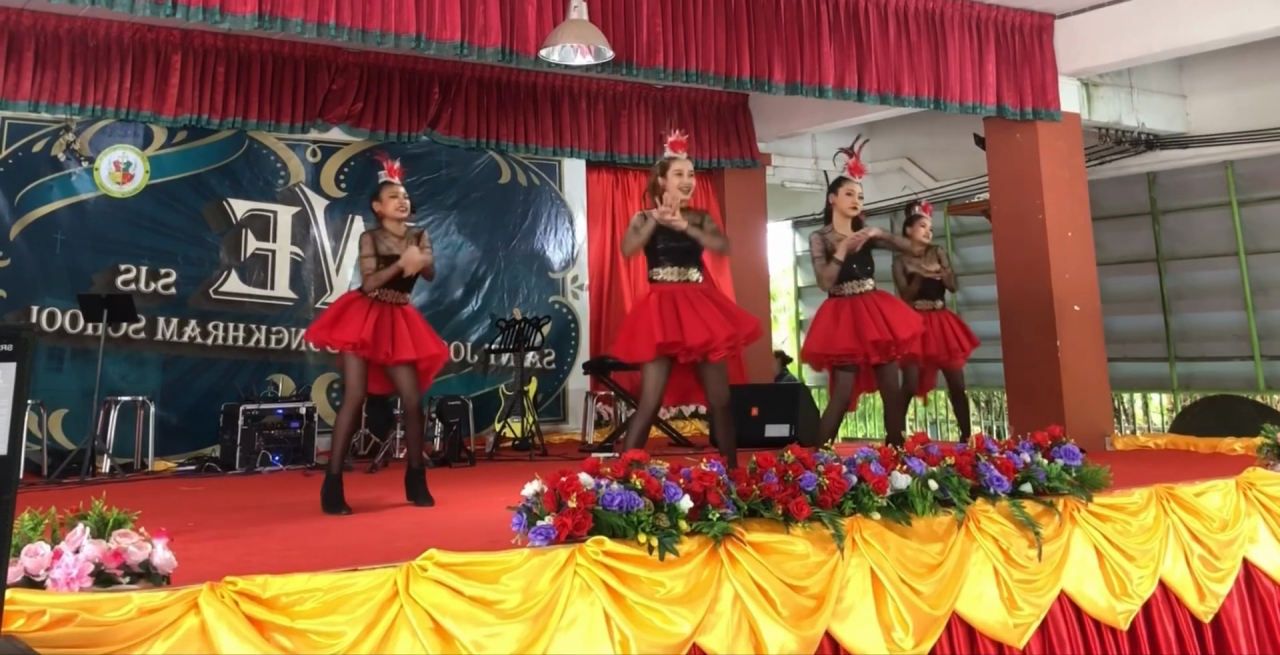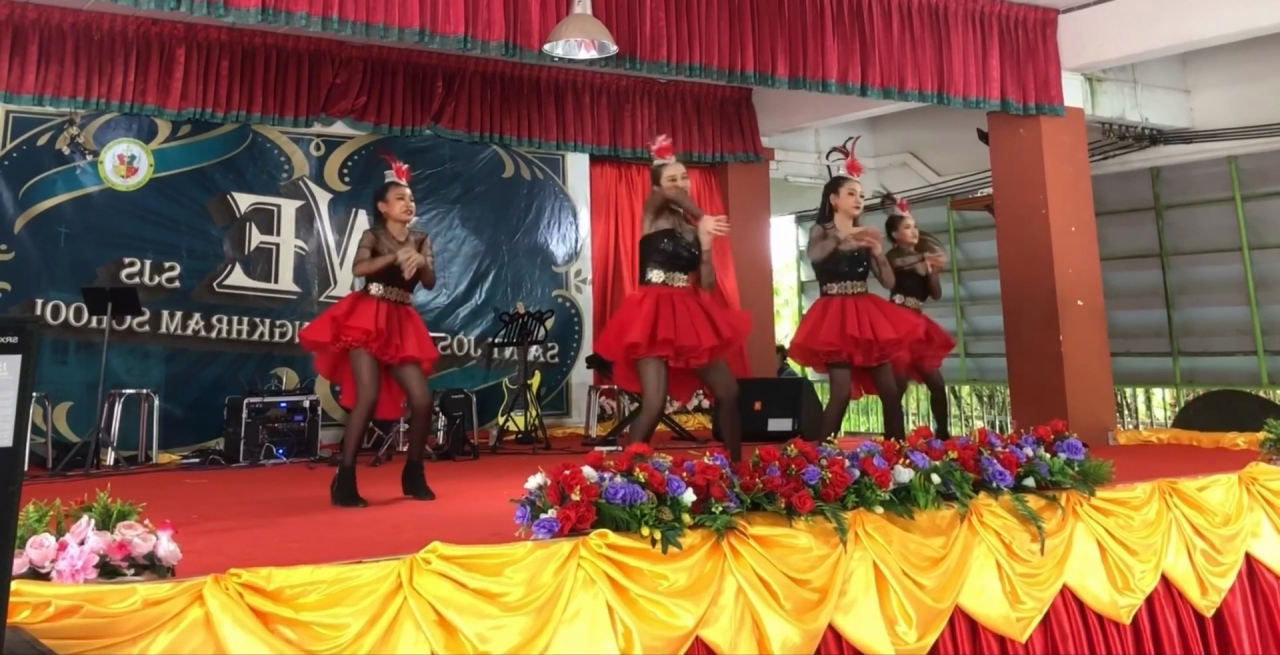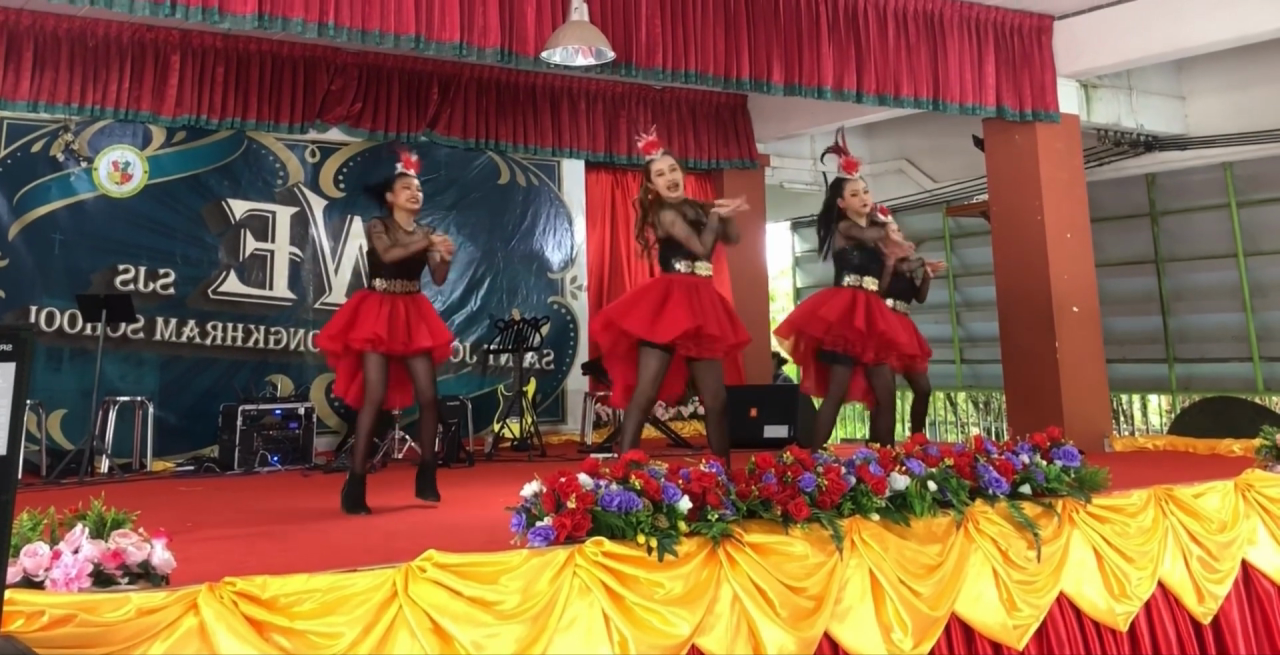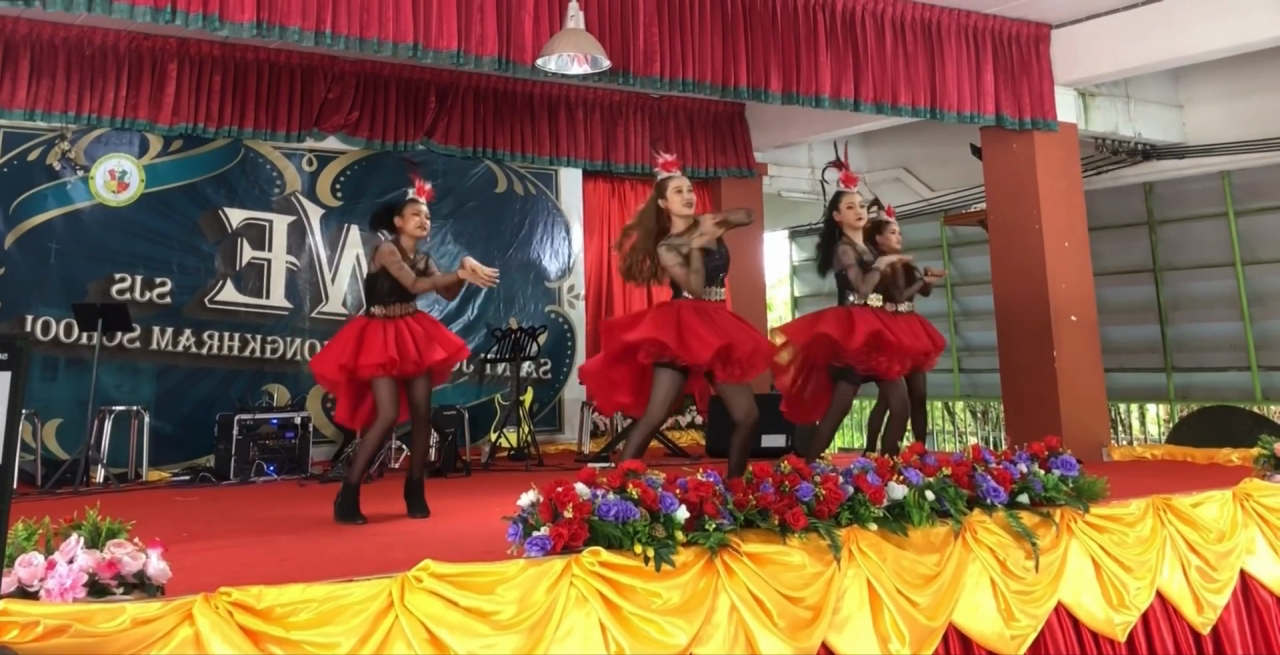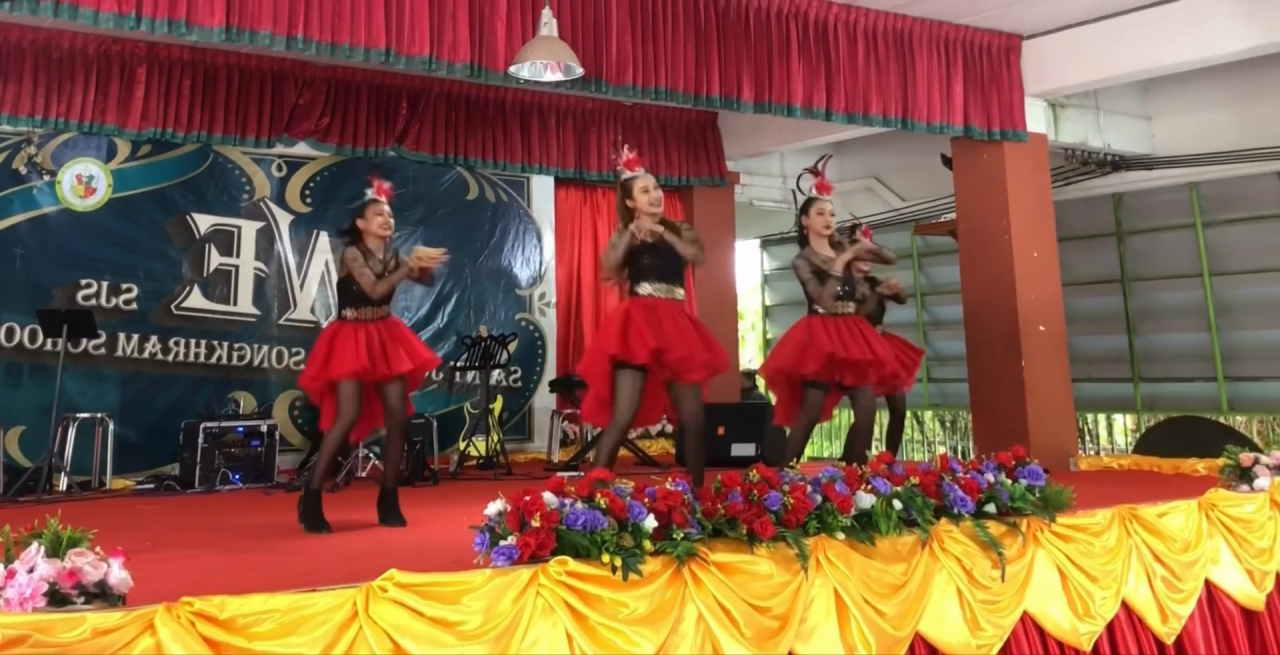
dt=1s
person 1, frame 1
left shoulder: (419, 236)
right shoulder: (369, 239)
left elbow: (429, 274)
right elbow: (369, 283)
left wrist: (419, 257)
right wrist: (400, 263)
left hip: (399, 323)
right hip: (364, 318)
left knee: (412, 402)
right knee: (354, 397)
left ankle: (416, 480)
right ankle: (332, 483)
person 1, frame 2
left shoulder: (421, 240)
right shoulder: (372, 237)
left elbow: (430, 282)
right elbow: (359, 268)
left wrist: (419, 263)
right wrist: (396, 257)
left hip: (401, 324)
right hip: (366, 319)
left knee: (422, 402)
right knee: (368, 399)
left ankle: (413, 474)
right ankle: (345, 479)
person 1, frame 3
left shoulder: (427, 232)
right shoulder: (377, 226)
left elbow: (440, 279)
right elbow: (387, 255)
left wrist: (444, 256)
right wrist: (427, 243)
left hip: (413, 316)
right hip: (377, 313)
left knee: (427, 397)
right knee: (375, 397)
left ankle: (426, 474)
right ankle: (356, 482)
person 1, frame 4
left shoulder: (423, 258)
right shoulder: (386, 250)
left elbow: (448, 294)
right elbow: (414, 285)
left wrist: (465, 272)
right wrist: (461, 273)
left hip: (413, 336)
right hip: (381, 335)
left knee: (421, 414)
right knee: (387, 416)
left ankle: (414, 489)
right ankle: (349, 493)
person 1, frame 5
left shoulder: (394, 256)
right shoulder: (352, 253)
left elbow: (426, 278)
right elbow: (375, 289)
left wrist: (421, 262)
right wrist: (410, 265)
left hip: (385, 338)
right hip: (352, 339)
left knee: (398, 419)
right knee: (348, 418)
left ankle: (388, 500)
right ankle: (311, 496)
person 2, frame 1
left shoulder: (700, 218)
right shoulder: (645, 218)
left elbow: (722, 246)
right elbow: (627, 250)
left wrist: (683, 224)
right wrist: (657, 217)
left hip: (701, 309)
right hip: (661, 311)
left knee: (720, 401)
right knee: (650, 402)
left ankle: (732, 473)
person 2, frame 2
left shoulder: (696, 228)
right shoulder: (655, 212)
left elbow: (707, 283)
right elbow: (667, 196)
left wrist: (705, 243)
right wrist: (701, 220)
left hip: (688, 314)
right hip: (652, 315)
left knee: (729, 395)
right knee: (654, 405)
person 2, frame 3
left shoulder: (699, 208)
right shoulder: (664, 214)
left elbow: (733, 237)
right elbow: (700, 246)
left wrist: (724, 213)
right wrist: (715, 215)
left hip: (702, 304)
right hip: (668, 302)
left knee: (717, 402)
right knee: (643, 397)
person 2, frame 4
left shoulder: (705, 224)
right shoulder: (665, 248)
left elbow: (746, 215)
right elbow: (697, 288)
left wrist: (715, 220)
right wrist: (697, 245)
left hip: (717, 329)
right hip: (682, 328)
left knee: (748, 416)
right knee: (654, 417)
person 2, frame 5
left shoulder: (678, 229)
right shoulder: (625, 235)
left elbow: (697, 257)
right elbow: (608, 269)
left wrist: (663, 232)
right wrist: (631, 233)
left hip: (676, 326)
right hip: (638, 325)
left knee: (694, 421)
right knee: (621, 418)
left ankle: (696, 493)
person 3, frame 1
left shoulder: (866, 234)
right shoulder: (819, 237)
left elbow: (909, 247)
right elbow: (825, 283)
left wrist: (875, 235)
right wrist: (842, 250)
left hip: (876, 314)
right hip: (842, 315)
left knee: (892, 395)
right knee: (841, 398)
person 3, frame 2
left shoulder: (866, 238)
right shoulder: (821, 232)
left elbow: (889, 283)
right elbow: (815, 255)
left wrist: (878, 253)
right wrist: (845, 236)
left hip: (867, 316)
right hip: (834, 317)
left knee: (890, 391)
right knee: (841, 393)
person 3, frame 3
left shoulder: (873, 236)
right shoulder: (843, 227)
left elbow: (881, 283)
right elbow: (870, 233)
left wrist: (891, 256)
right wrist: (894, 241)
left hip: (871, 313)
right hip: (843, 311)
left knee: (886, 394)
right knee: (836, 392)
person 3, frame 4
left shoulder: (865, 251)
right shoulder: (843, 248)
right elbow: (862, 288)
left wrist: (889, 270)
right wrist: (885, 262)
left hip: (874, 333)
right hip: (851, 330)
left knee: (900, 405)
right knee: (838, 408)
person 3, frame 5
left shoulder: (844, 249)
right shoulder: (802, 261)
left elbow: (891, 258)
right elbow: (826, 302)
left wrist: (867, 248)
right wrist: (840, 264)
left hip: (851, 334)
right hip: (821, 337)
left knee: (866, 412)
right knee: (810, 413)
person 4, frame 1
left shoulder: (938, 253)
right shoulder: (900, 261)
left elbow: (952, 286)
right elbow: (906, 295)
left wrist: (939, 273)
right wrist: (921, 274)
left hip: (942, 323)
left knee: (957, 387)
right knee: (910, 387)
left ankle: (966, 438)
person 4, frame 2
left shoulder: (927, 256)
right shoulder: (893, 255)
left elbow: (936, 295)
right elbow: (897, 264)
left wrist: (933, 271)
right wrist: (923, 257)
left hip: (918, 325)
left knee: (937, 385)
right knee: (898, 385)
left ankle: (943, 435)
person 4, frame 3
left shoulder: (911, 264)
right shoulder: (882, 259)
left elbow: (920, 298)
right elbow: (883, 283)
left wrist: (927, 276)
left hip: (903, 327)
left knee: (924, 389)
person 4, frame 4
left shoulder: (903, 263)
left elbow: (925, 290)
right elbow: (899, 297)
left wrist: (926, 275)
right wrist: (923, 278)
left hip: (911, 330)
right hip: (892, 328)
left knee: (919, 396)
right knee: (889, 397)
person 4, frame 5
left shoulder: (874, 284)
left elbow: (902, 299)
right elbow: (857, 315)
left wrist: (894, 289)
right wrist: (878, 293)
left hip: (884, 347)
left knee: (898, 411)
